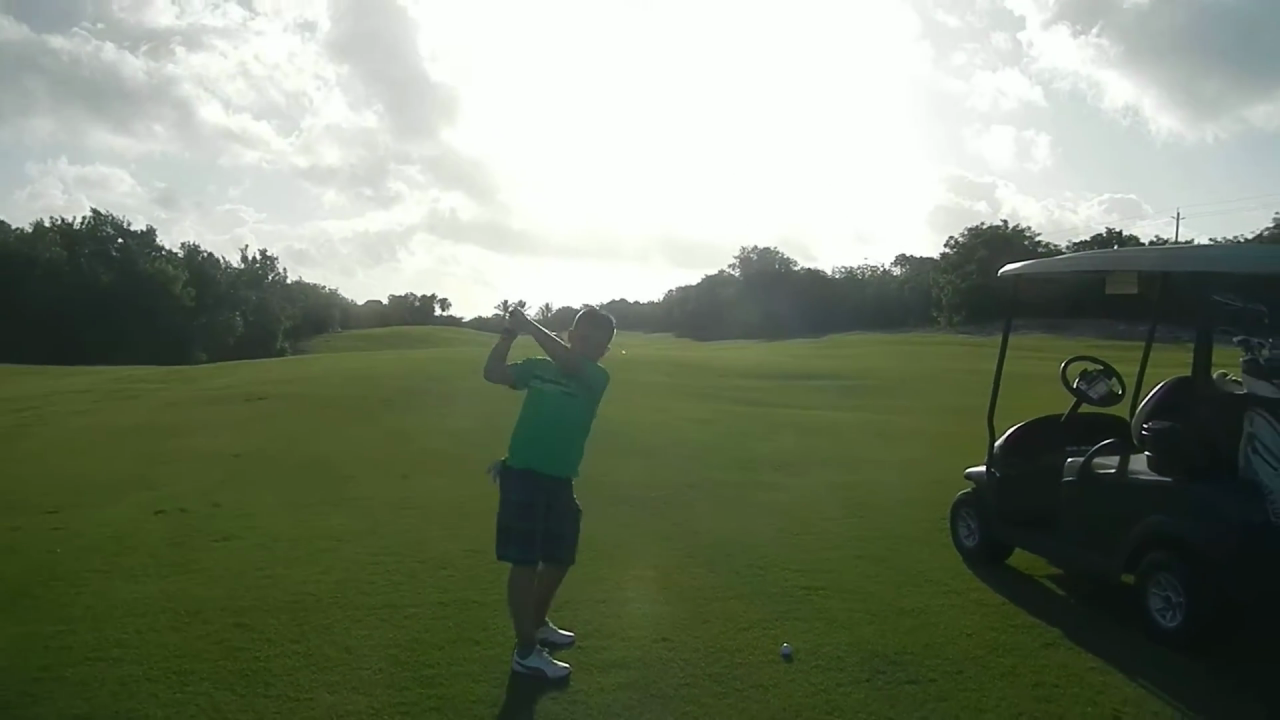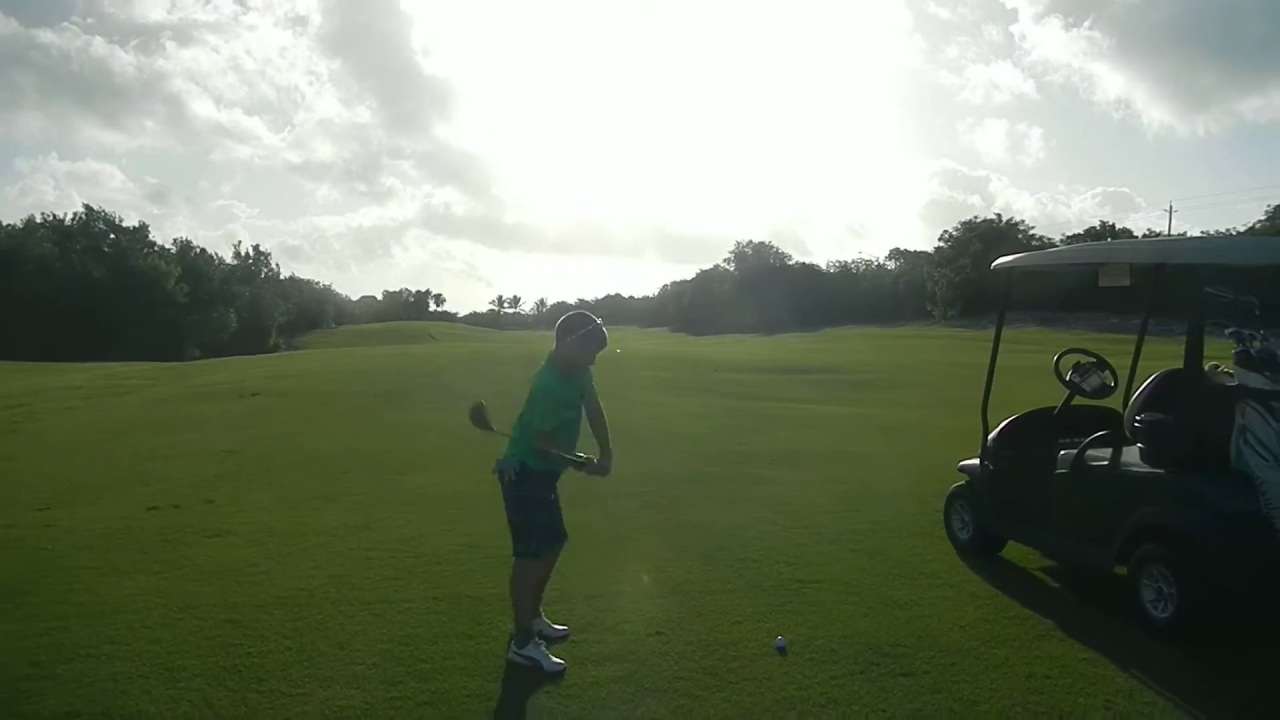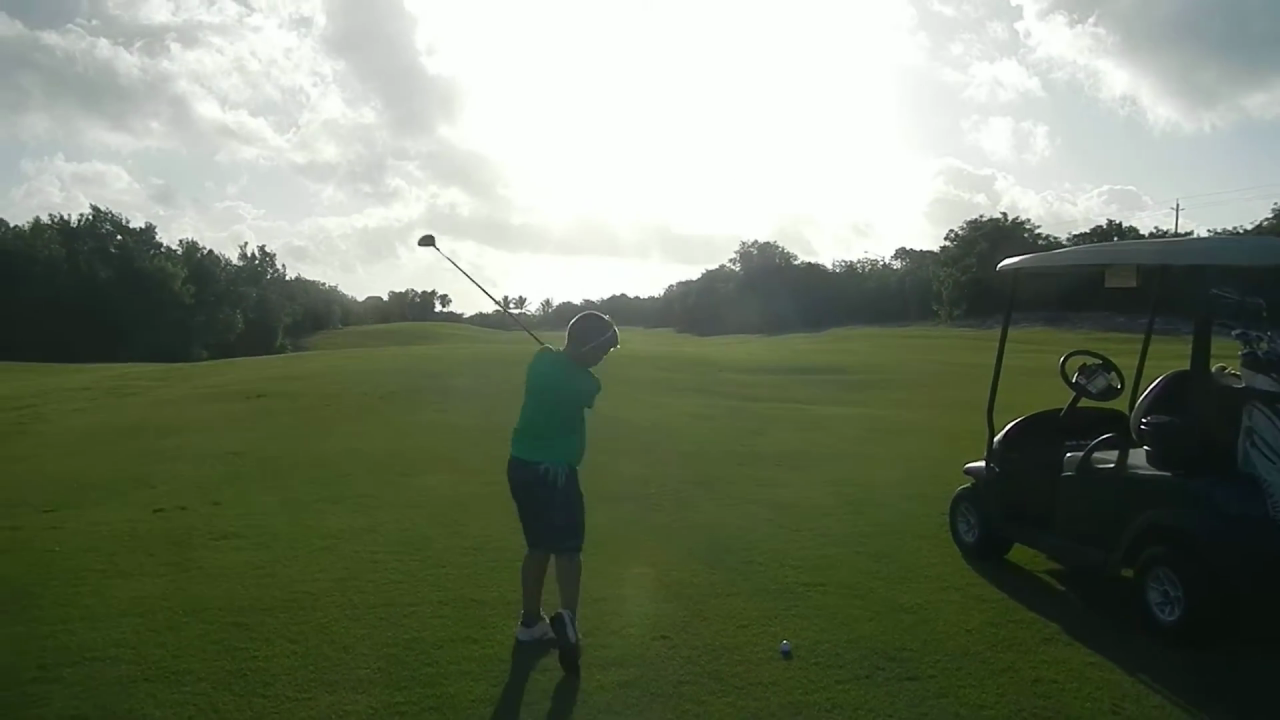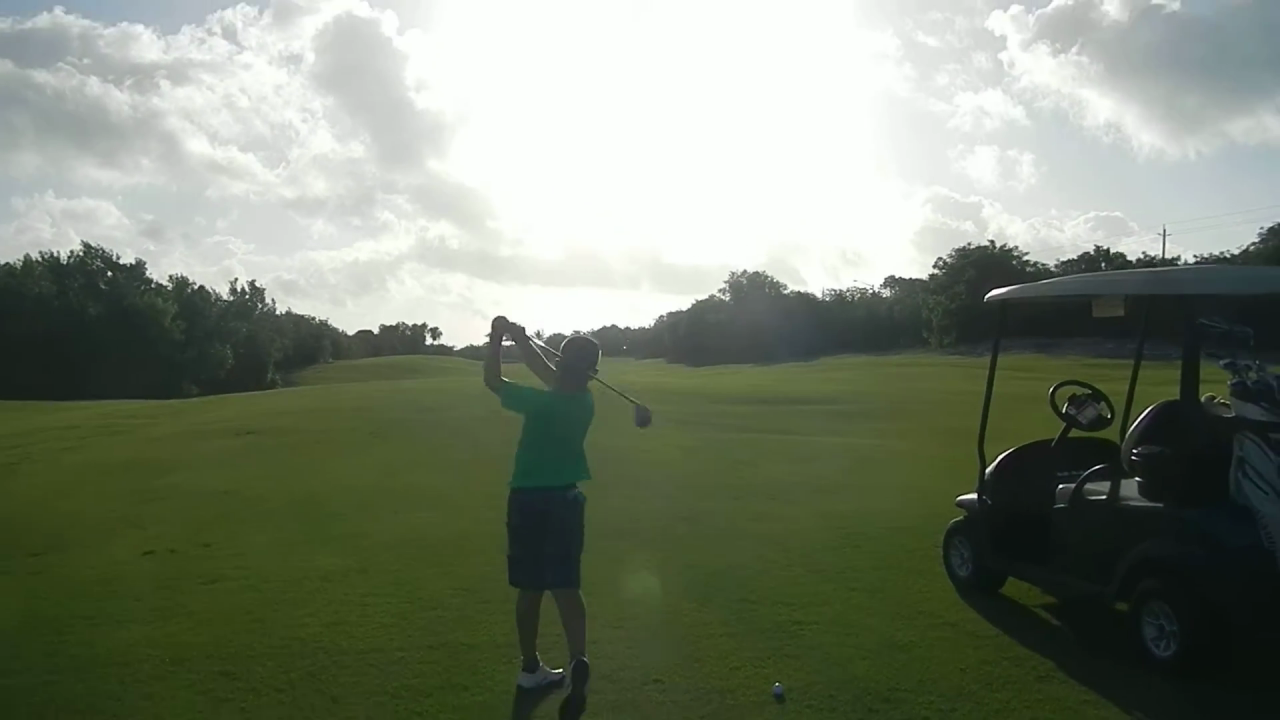
dt=0.3s
person 1, frame 1
left shoulder: (597, 378)
right shoulder: (538, 367)
left elbow: (568, 359)
right elbow: (492, 373)
left wrist: (529, 326)
right wrist: (511, 331)
left hip: (559, 480)
right hip: (523, 475)
left knee: (559, 559)
right knee: (525, 562)
left ankle: (537, 623)
right ankle: (526, 651)
person 1, frame 2
left shoulder: (578, 374)
right shoulder: (548, 386)
left elbow: (595, 411)
right elbow: (542, 443)
left wrist: (606, 452)
right wrist: (578, 462)
left hip: (539, 472)
right hip: (525, 473)
left knee: (548, 547)
right knee: (532, 552)
left ankle: (530, 619)
right ankle: (523, 643)
person 1, frame 3
left shoulder: (542, 361)
right shoulder: (582, 382)
left hip: (524, 466)
right hip: (554, 472)
left knee: (539, 546)
right knee: (567, 548)
left ankle: (531, 620)
right ankle: (567, 617)
person 1, frame 4
left shoulder: (544, 402)
right shoulder: (585, 401)
left elbow: (491, 380)
right elbow: (548, 373)
left wrist: (497, 337)
right wrist: (522, 339)
left hip: (526, 500)
right hip: (565, 500)
left knee: (529, 587)
right knee: (565, 585)
left ankle: (531, 667)
right ankle: (577, 659)
